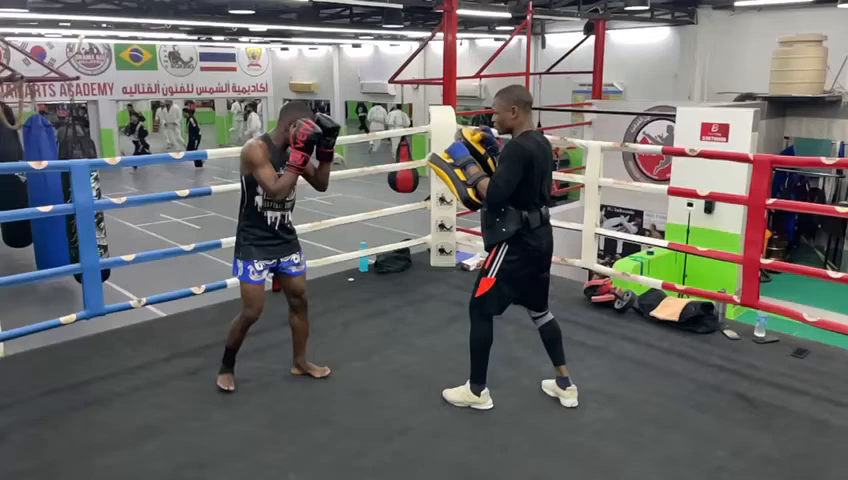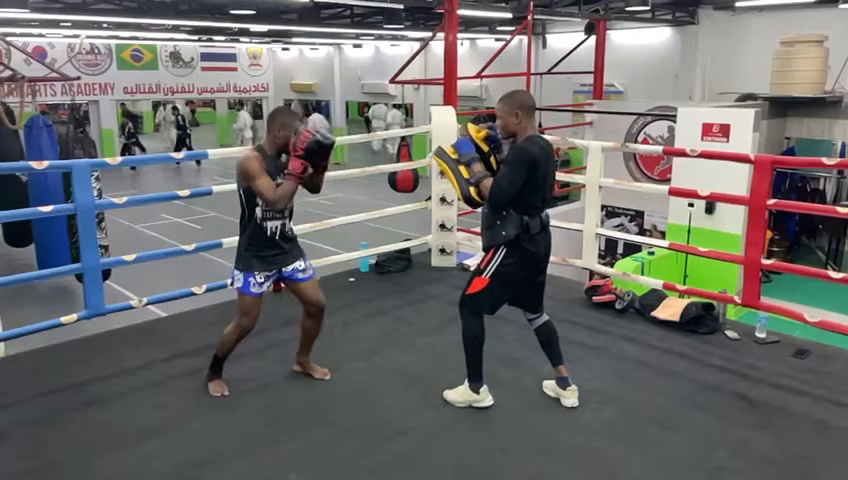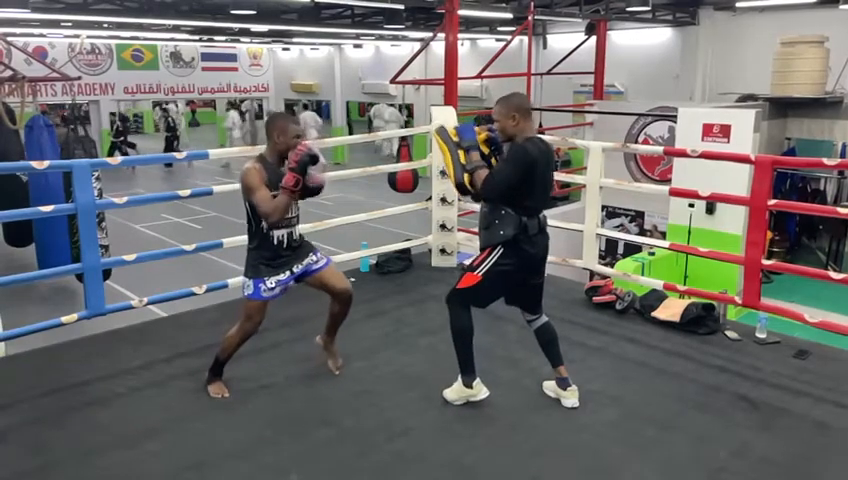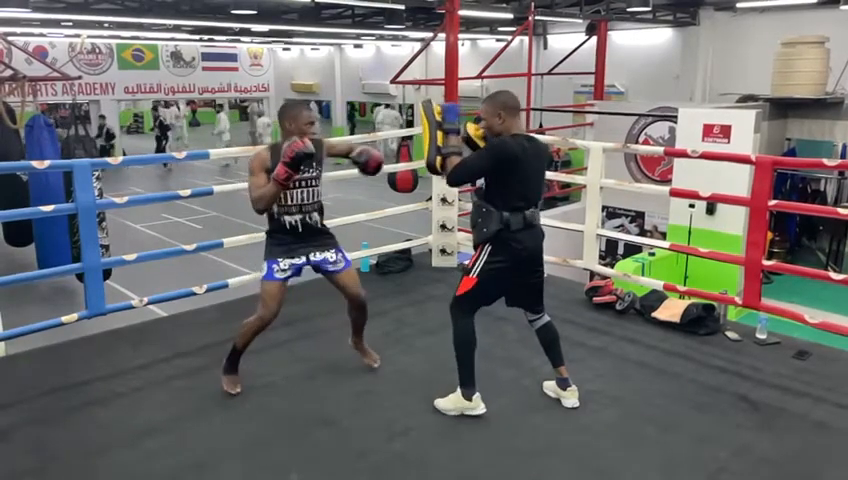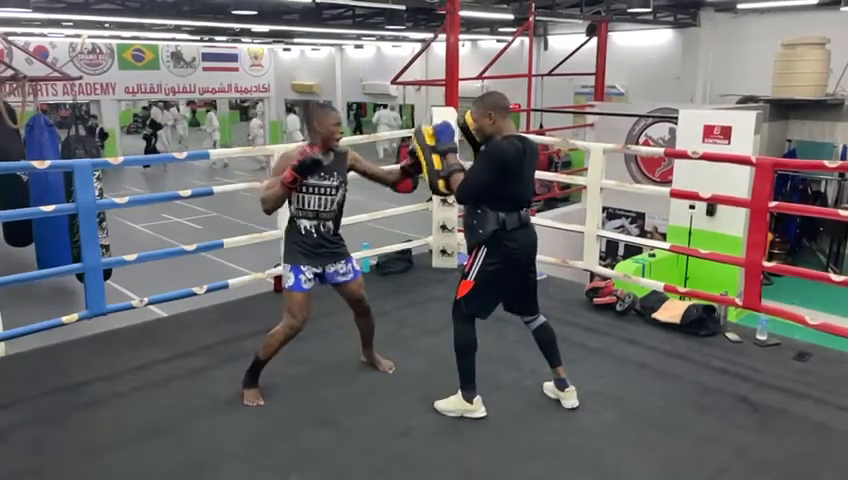
dt=1s
person 1, frame 1
left shoulder: (518, 148)
right shoulder: (540, 143)
left elbow: (494, 195)
left wrist: (467, 162)
right wrist: (495, 151)
left hip: (516, 242)
right hip: (537, 237)
left knee: (480, 309)
right knee: (539, 309)
left ankle: (477, 390)
right ankle: (565, 384)
person 1, frame 2
left shoulder: (523, 152)
right shoulder: (542, 147)
left elbow: (496, 196)
left wrist: (472, 160)
left hip: (514, 245)
right hip: (535, 241)
left knee: (470, 306)
right knee: (534, 311)
left ankle: (476, 389)
right ankle: (564, 384)
person 1, frame 3
left shoulder: (521, 152)
right shoulder: (541, 149)
left elbow: (488, 190)
left wrist: (472, 149)
left hip: (511, 246)
right hip: (533, 242)
left knee: (458, 300)
right knee: (533, 312)
left ankle: (469, 383)
right ankle: (564, 384)
person 1, frame 4
left shoulder: (502, 148)
right shoulder: (538, 149)
left elbow: (455, 176)
left wrist: (451, 133)
left hip: (502, 243)
right hip: (530, 238)
left knee: (461, 309)
right knee: (535, 310)
left ankle: (468, 396)
right ankle: (565, 384)
person 1, frame 5
left shoulder: (496, 151)
right shoulder: (527, 148)
left elbow: (463, 193)
left wrist: (448, 152)
left hip: (497, 244)
right hip: (522, 238)
left knee: (463, 313)
right knee: (529, 311)
left ankle: (469, 398)
right ankle: (563, 385)
person 2, frame 1
left shoulder: (293, 150)
right shoulder: (255, 150)
left elbow: (320, 184)
right elbow: (277, 191)
left wrist: (325, 149)
right wrist: (300, 154)
left hip: (286, 240)
right hip: (254, 243)
left knee: (299, 301)
right knee: (251, 311)
left ankle: (300, 362)
right ankle: (226, 366)
person 2, frame 2
left shoulder: (288, 157)
right shoulder: (251, 162)
left elbow: (314, 188)
right elbow: (276, 201)
left wrist: (320, 161)
right wrist: (299, 162)
left hip: (288, 248)
right hip: (255, 255)
left knee: (316, 305)
right knee: (246, 322)
left ankle: (303, 360)
right ankle: (214, 373)
person 2, frame 3
left shoulder: (288, 163)
right shoulder: (253, 172)
right elbow: (272, 215)
left wrist: (308, 185)
right wrist: (295, 176)
left hip: (298, 249)
right hip: (265, 260)
left knee: (344, 291)
right knee: (249, 325)
left ankle: (328, 340)
right ankle: (214, 374)
person 2, frame 4
left shoulder: (318, 148)
right shoulder: (263, 158)
left elbow: (351, 149)
right elbow: (259, 204)
left wrist: (363, 155)
right wrist: (287, 168)
left hip: (319, 238)
right hip: (283, 244)
left knee: (357, 296)
right knee: (265, 315)
left ankle: (358, 341)
right ankle: (230, 366)
person 2, frame 5
left shoulder: (347, 159)
right shoulder: (290, 159)
left elbow: (387, 178)
right elbow: (267, 205)
left wrist: (411, 168)
right wrist: (295, 174)
left hip: (334, 248)
right hip: (300, 252)
left knee: (362, 304)
right knee: (294, 323)
left ankle: (369, 353)
right ankle: (250, 378)
